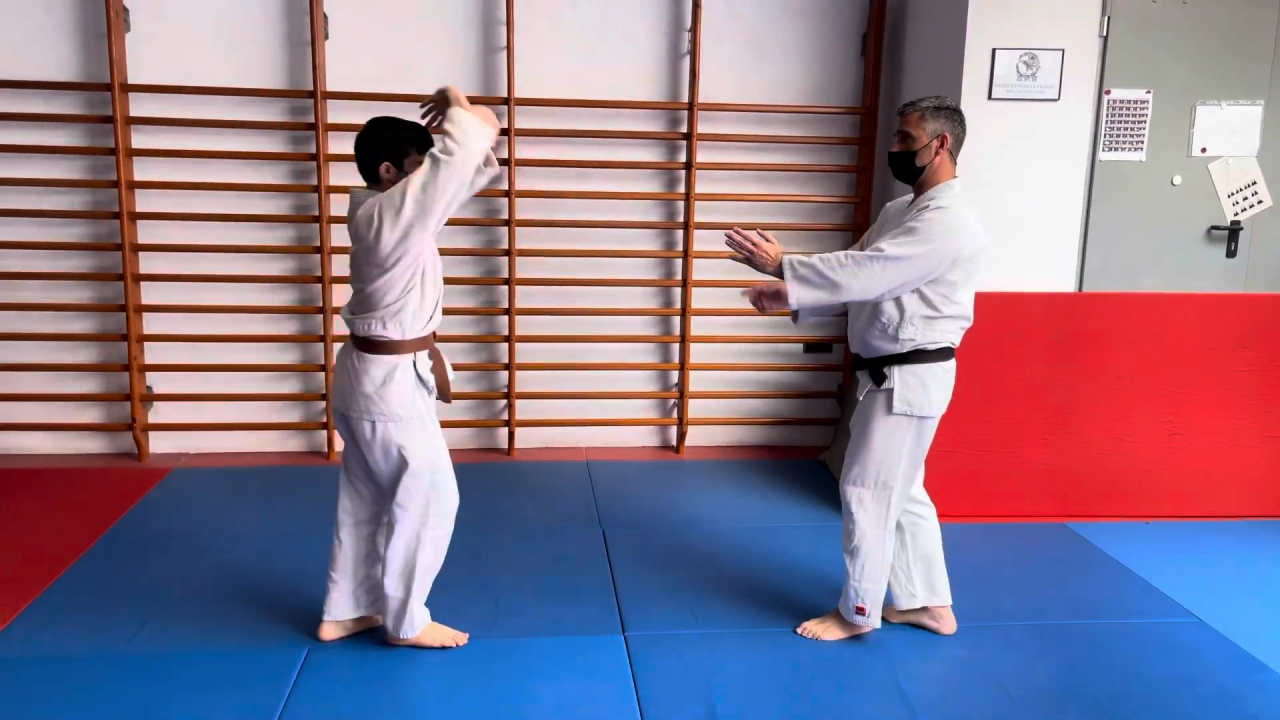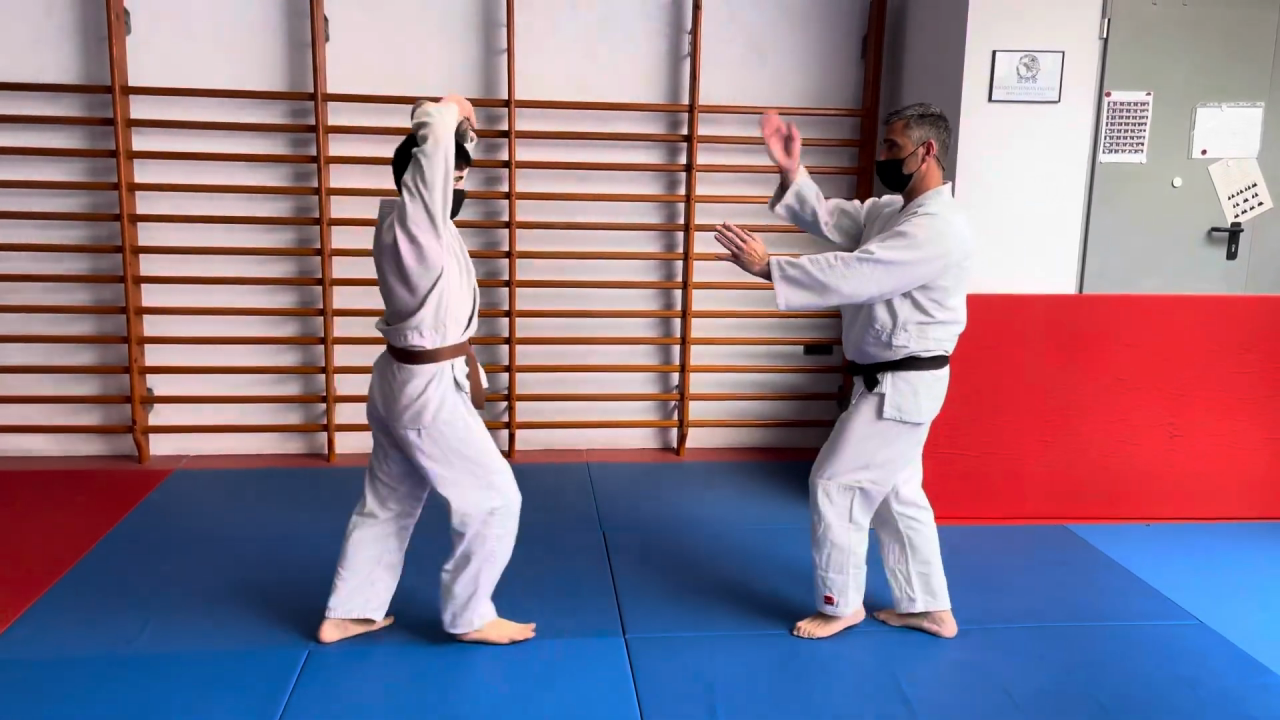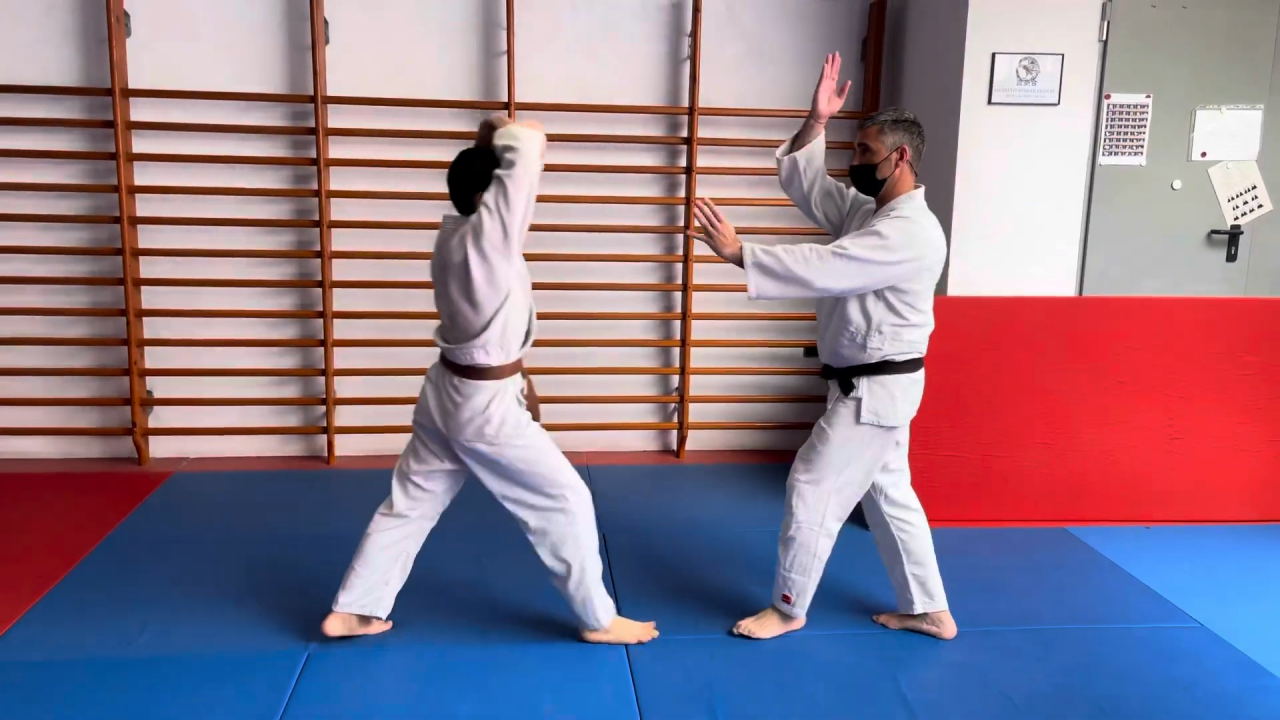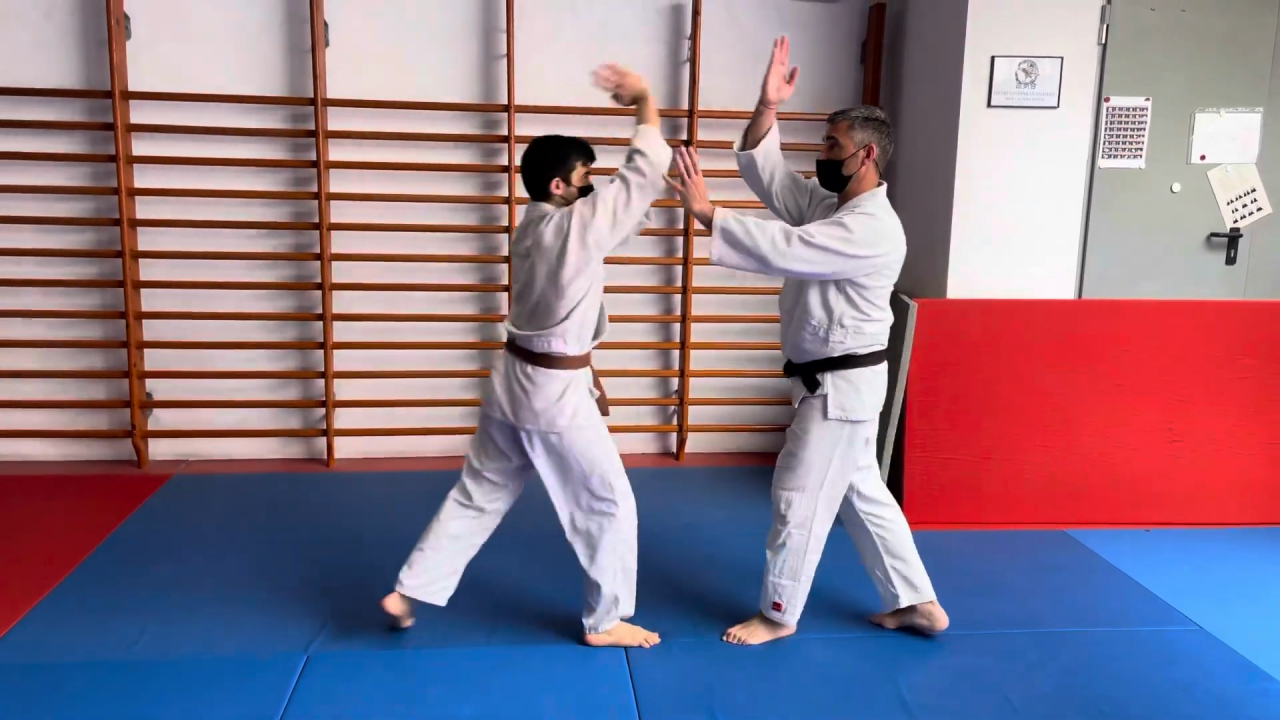
dt=0.2s
person 1, frame 1
left shoulder: (949, 222)
right shoulder: (902, 210)
left elbow: (866, 272)
right elbow: (863, 273)
left wrist: (781, 265)
right wrist: (791, 294)
left hip: (909, 377)
right hip: (890, 373)
left knee: (867, 492)
right knee: (901, 493)
left ankle: (858, 612)
right ankle: (929, 603)
person 1, frame 2
left shoulder: (939, 230)
right shoulder: (887, 211)
left elbow: (853, 274)
right elbow: (826, 218)
left wrist: (769, 266)
right wrist: (791, 170)
left hip: (902, 384)
right hip: (887, 380)
left knee: (835, 484)
right knee: (898, 495)
left ankle: (839, 604)
right ankle: (929, 606)
person 1, frame 3
left shoulder: (910, 232)
right shoulder: (865, 209)
left elbow: (824, 268)
right elbow: (805, 182)
left wrist: (739, 253)
right wrist: (817, 121)
left hip: (877, 389)
right hip: (868, 384)
left knee: (813, 489)
right knee: (888, 496)
left ankle: (788, 607)
right ankle: (929, 610)
person 1, frame 4
left shoulder: (872, 229)
right shoulder: (827, 203)
left elbow: (783, 249)
right elbow: (765, 172)
left wrist: (708, 216)
right wrist: (768, 106)
left hip: (840, 385)
right hip: (835, 381)
left knee: (799, 498)
right knee: (862, 492)
left ankle: (778, 614)
right ankle: (917, 603)
person 2, frame 1
left shoulder: (378, 212)
right shoulder: (392, 214)
left elbow: (444, 179)
right elbow: (453, 164)
left wrist: (478, 130)
right wrist: (458, 103)
left hip: (372, 372)
right hip: (391, 380)
left knee: (366, 501)
right knee: (429, 498)
left ankle: (344, 612)
right ankle: (404, 618)
person 2, frame 2
left shoulder: (403, 221)
right shoulder: (412, 218)
left elbow: (446, 136)
right elbow: (431, 146)
left wrist: (454, 117)
right wrist: (440, 115)
left hip: (404, 382)
right hip: (431, 391)
left knee: (386, 504)
right knee: (495, 499)
left ankle: (346, 612)
right ankle: (468, 615)
person 2, frame 3
left shoulder: (455, 234)
right shoulder: (483, 236)
left elbow: (509, 166)
right elbow: (520, 163)
left wrist: (502, 135)
right wrist: (504, 131)
left hip: (450, 394)
right hip: (489, 404)
left knee: (410, 504)
right knee: (566, 504)
left ankle: (350, 611)
right ankle: (597, 617)
person 2, frame 4
left shoulder: (532, 228)
right shoulder: (577, 228)
left elbow: (625, 190)
right elbow: (643, 172)
right wrist: (644, 100)
left hip: (514, 383)
right hip: (559, 394)
left knee: (477, 496)
right knee: (608, 504)
left ankle: (408, 590)
right ankle: (606, 620)
